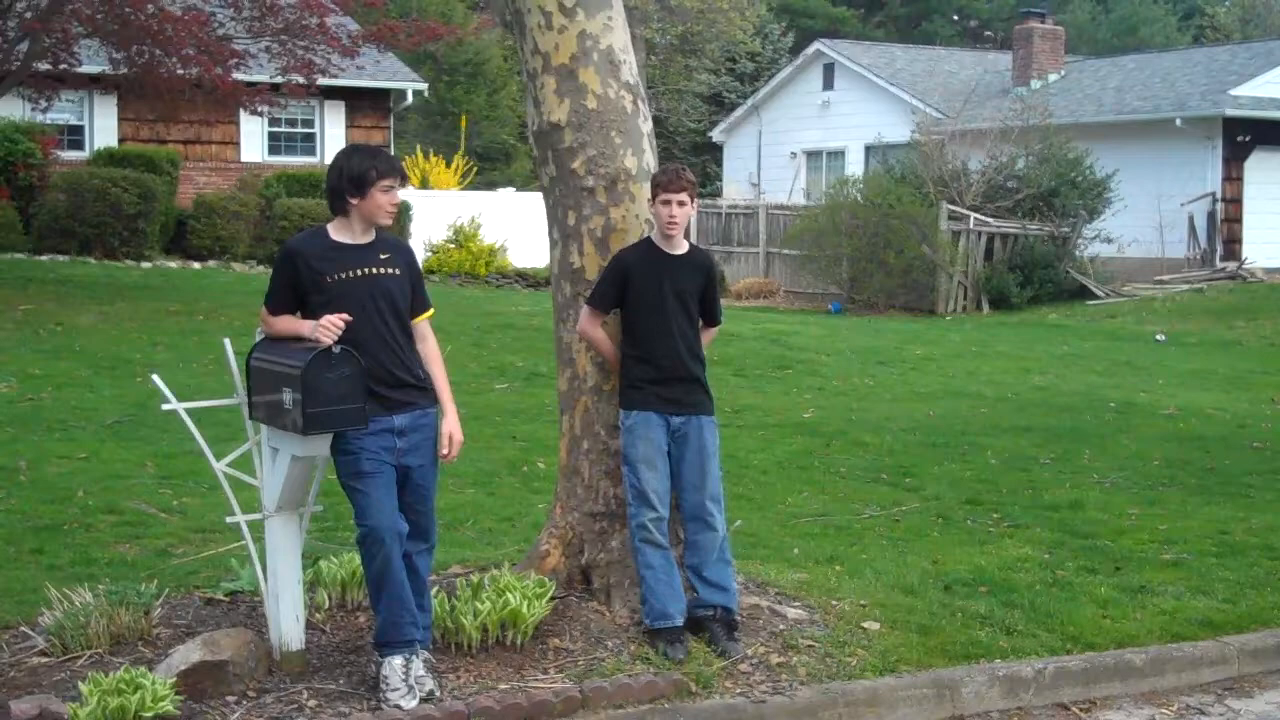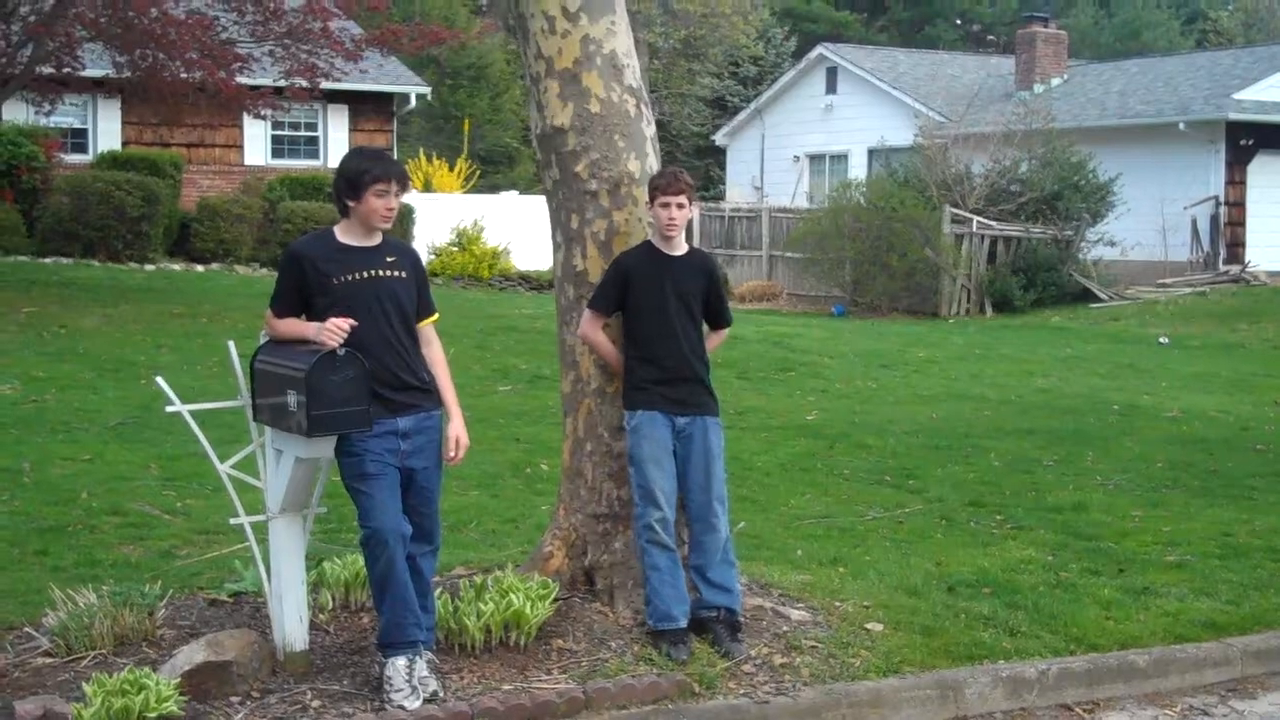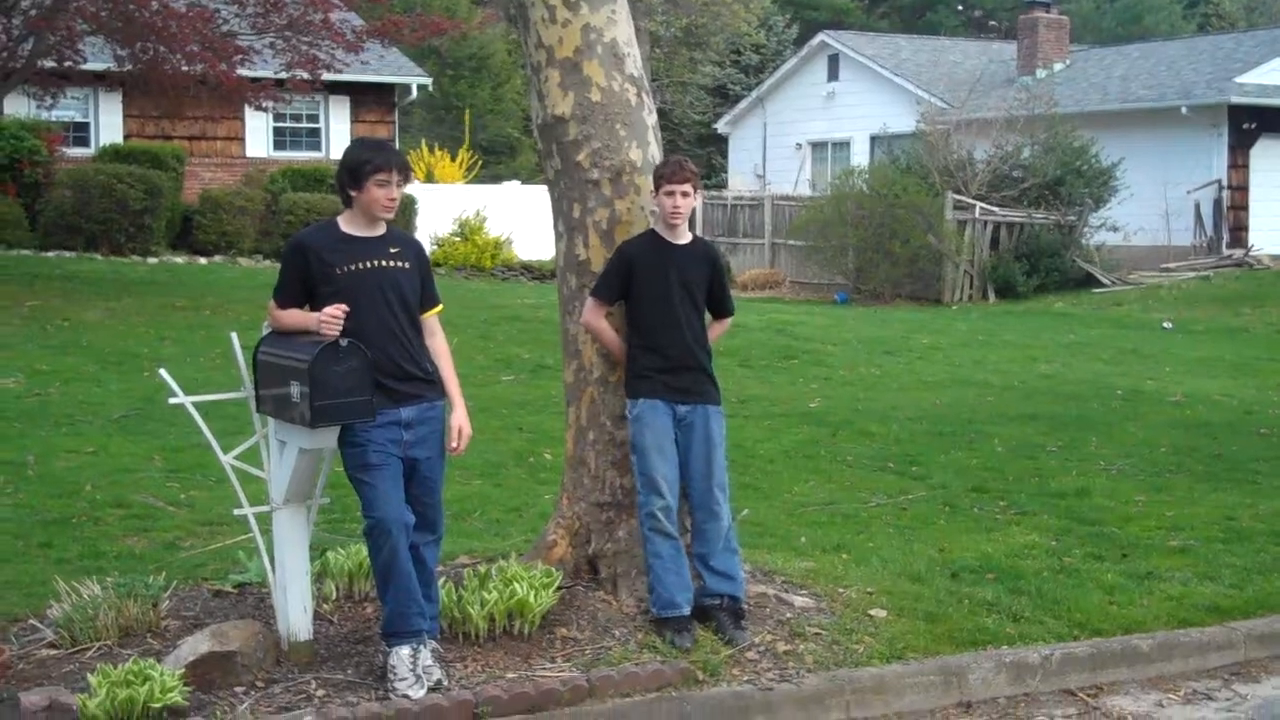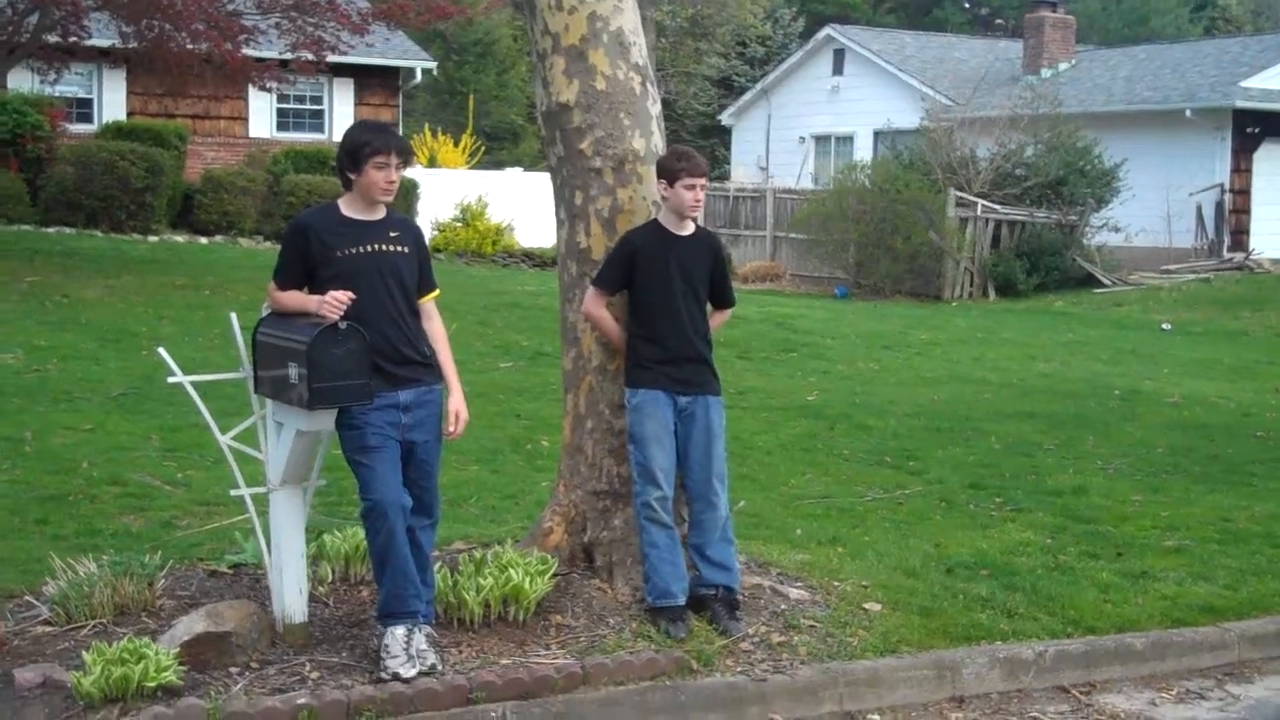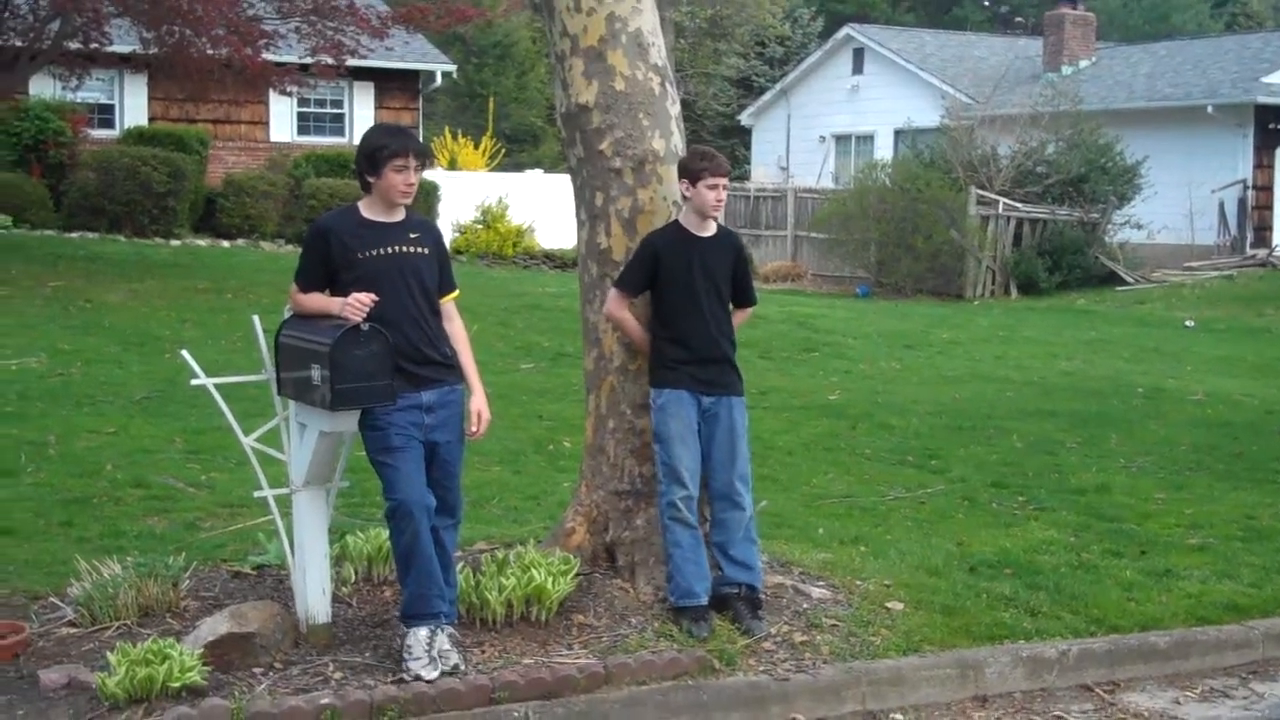
dt=0.3s
person 1, frame 1
left shoulder: (399, 253)
right shoulder: (302, 253)
left elbow: (422, 334)
right elbow: (271, 320)
left wrist: (448, 410)
right wrist: (311, 326)
left hip: (417, 416)
right hip: (359, 424)
left knee: (418, 535)
right knee: (382, 532)
left ankle: (414, 647)
right ankle: (399, 650)
person 1, frame 2
left shoulder: (405, 257)
right shoulder: (308, 255)
left elbow: (427, 339)
right elbow: (277, 323)
left wrist: (454, 413)
right wrist: (316, 330)
left hip: (422, 419)
right hip: (363, 426)
left knee: (422, 537)
right knee: (386, 533)
left ankle: (416, 647)
right ankle: (403, 651)
person 1, frame 3
left shoulder: (409, 248)
right shoulder: (311, 246)
left elbow: (432, 330)
right elbow: (278, 315)
left wrist: (457, 404)
right wrist: (314, 320)
left hip: (425, 409)
right hip: (367, 417)
left knee: (425, 527)
right knee: (388, 524)
left ankle: (421, 637)
right ankle: (407, 641)
person 1, frame 4
left shoulder: (408, 232)
right shoulder: (312, 228)
right elbow: (279, 296)
left wrist: (454, 389)
right wrist: (316, 303)
left hip: (422, 392)
right hip: (364, 398)
left knee: (421, 511)
right knee: (385, 506)
left ankle: (418, 620)
right ankle: (401, 622)
person 1, frame 5
left shoulder: (426, 233)
right shoulder: (332, 231)
right elbow: (300, 299)
left wrist: (475, 389)
right wrist: (339, 305)
left hip: (444, 393)
right hip: (387, 399)
left knee: (444, 510)
right knee: (410, 505)
left ankle: (440, 621)
right ankle: (425, 622)
person 2, frame 1
left shoulder: (702, 265)
right shoulder: (629, 261)
right elbow: (588, 324)
left wrist: (681, 361)
right wrist: (631, 366)
left hip: (694, 405)
right hip: (643, 407)
left knee: (706, 512)
right knee: (650, 516)
left ankle: (714, 609)
right ankle: (664, 618)
person 2, frame 2
left shoulder: (703, 266)
right shoulder: (630, 264)
left elbow: (719, 328)
right elbow: (589, 328)
left wrist: (687, 363)
right wrist: (634, 371)
left hip: (699, 406)
right hip: (648, 408)
left knee: (710, 513)
right knee: (657, 517)
left ankle: (718, 610)
right ankle: (668, 620)
person 2, frame 3
left shoulder: (706, 255)
right shoulder: (634, 253)
left elbow: (722, 318)
right elbow: (592, 316)
left wrist: (691, 352)
right wrist: (635, 359)
left hip: (701, 394)
right hip: (650, 396)
left knee: (712, 501)
right knee: (659, 505)
left ankle: (722, 598)
right ankle: (672, 608)
person 2, frame 4
left shoulder: (709, 246)
right shoulder: (636, 243)
right elbow: (593, 305)
left wrist: (691, 343)
right wrist: (636, 349)
left hip: (701, 385)
right hip: (650, 387)
left knee: (710, 492)
right knee: (655, 494)
left ankle: (717, 588)
right ankle: (666, 597)
person 2, frame 5
left shoulder: (731, 245)
right shoulder: (659, 244)
right elbow: (615, 307)
left wrist: (713, 341)
right wrist: (658, 349)
left hip: (725, 384)
right hip: (674, 386)
left knee: (734, 491)
right knee: (680, 494)
left ankle: (740, 587)
right ankle: (690, 597)
